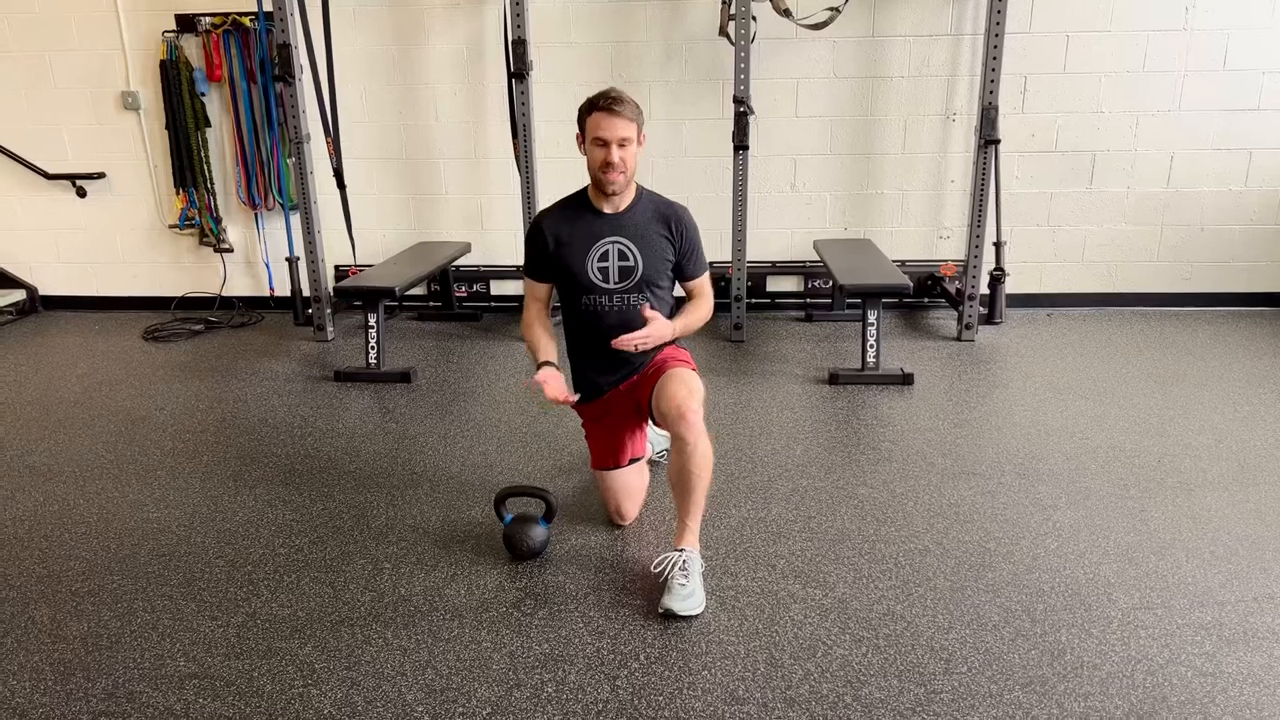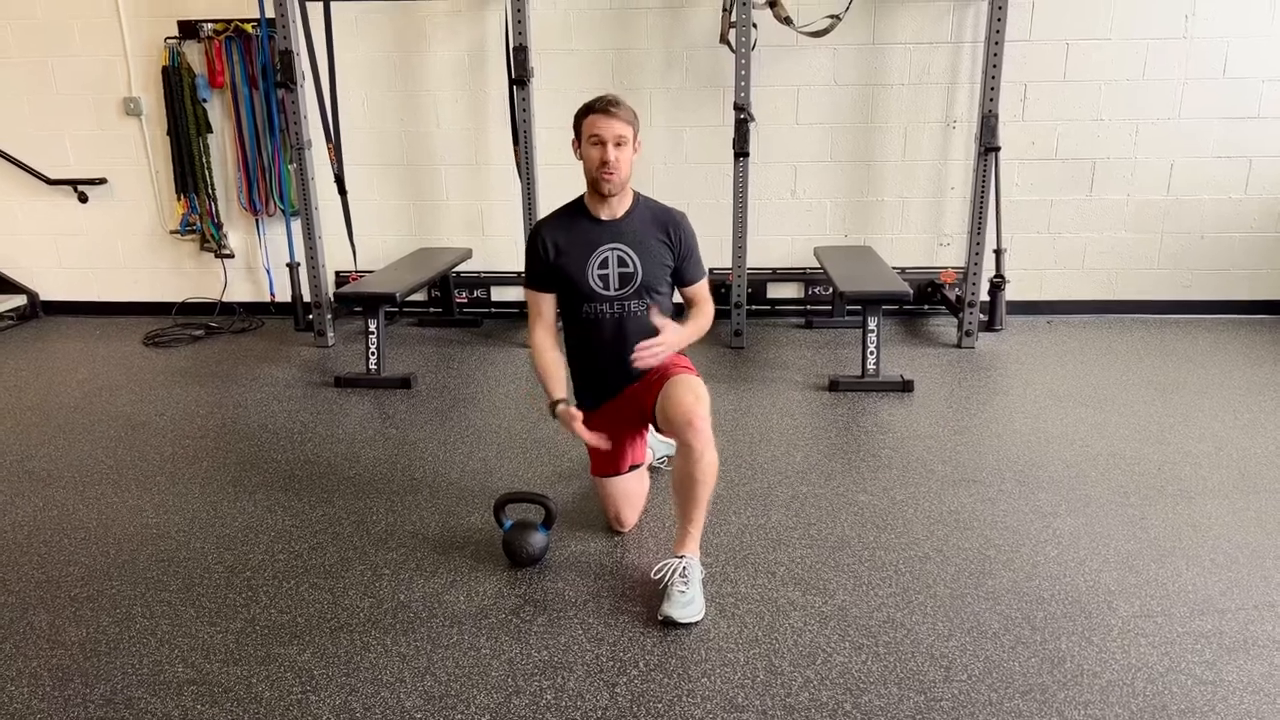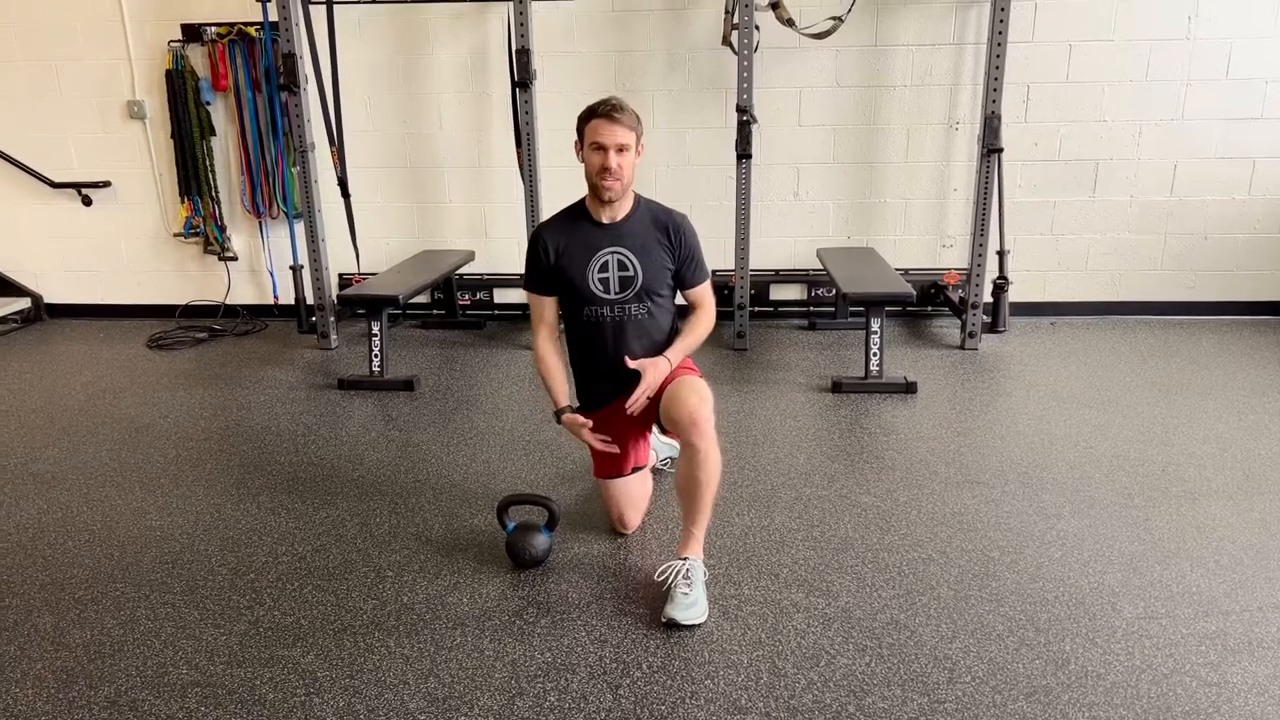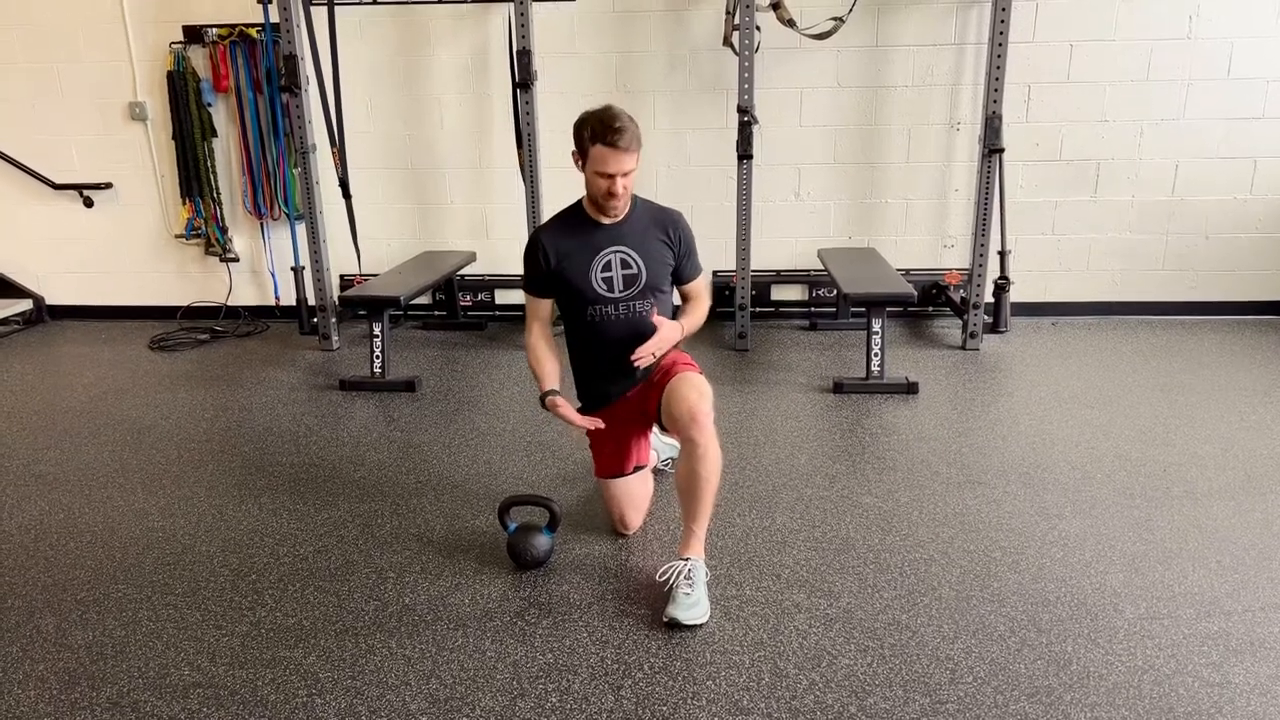
dt=0.5s
person 1, frame 1
left shoulder: (673, 219)
right shoulder: (551, 226)
left elbow: (703, 299)
right elbow: (536, 305)
left wrist: (669, 328)
right wrist: (546, 364)
left hip: (660, 361)
right hip: (597, 385)
left knee: (685, 413)
right knee: (623, 514)
left ankle: (687, 551)
right ankle: (644, 441)
person 1, frame 2
left shoulder: (670, 224)
right shoulder: (549, 235)
left elbow: (703, 305)
right elbow: (542, 328)
left wrist: (677, 335)
right wrist: (560, 405)
left hip: (661, 368)
right hip: (599, 391)
left knee: (693, 421)
right knee: (622, 520)
left ankle: (687, 557)
right ankle: (647, 443)
person 1, frame 3
left shoulder: (672, 228)
right shoulder: (551, 238)
left elbow: (704, 309)
right elbow: (544, 330)
left wrist: (665, 361)
right wrist: (563, 409)
left hip: (663, 371)
right hip: (602, 394)
left knee: (697, 421)
right knee: (626, 523)
left ankle: (690, 559)
right ankle: (650, 447)
person 1, frame 4
left shoulder: (668, 225)
right shoulder: (549, 241)
left elbow: (699, 299)
right elbow: (538, 325)
left wrist: (676, 330)
right wrist: (551, 392)
left hip: (664, 367)
right hip: (604, 393)
left knee: (696, 416)
right knee: (627, 522)
left ankle: (692, 559)
right ankle: (652, 447)
